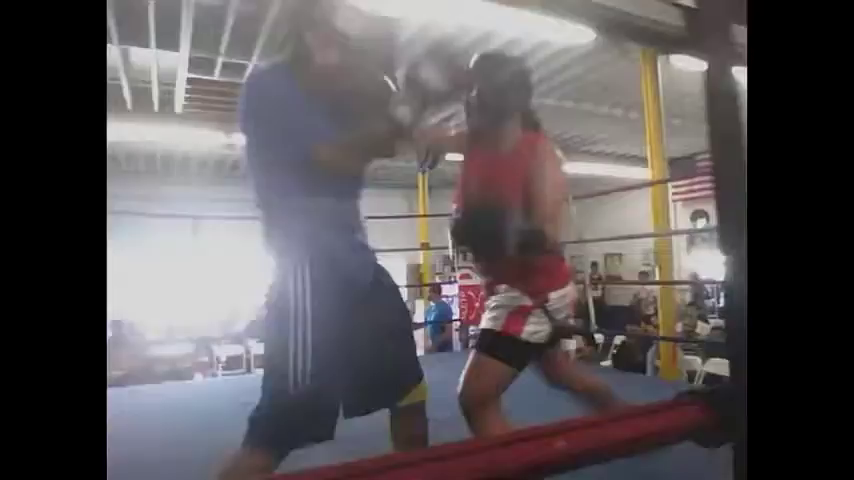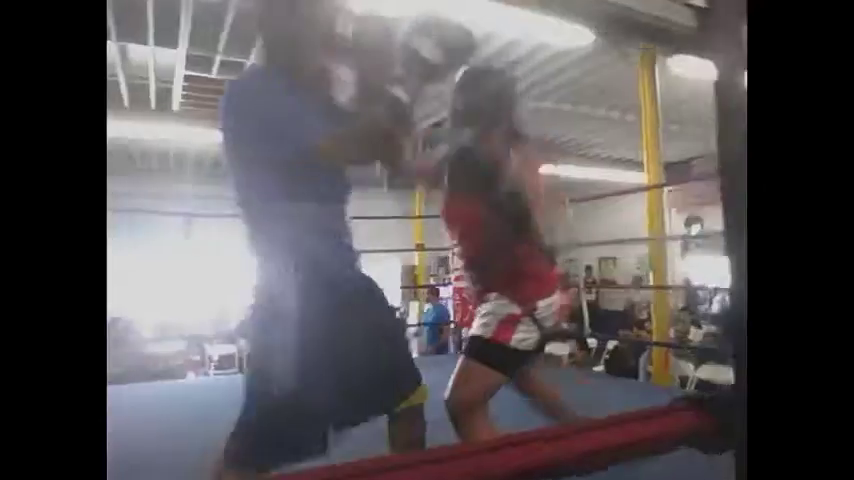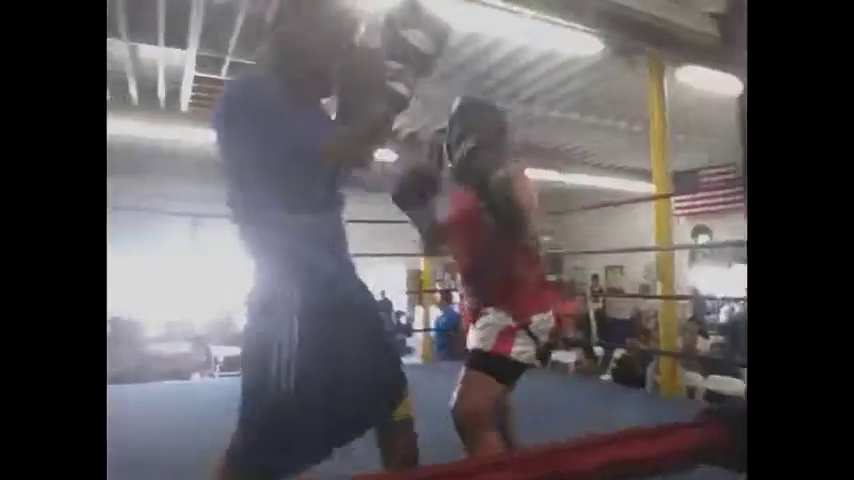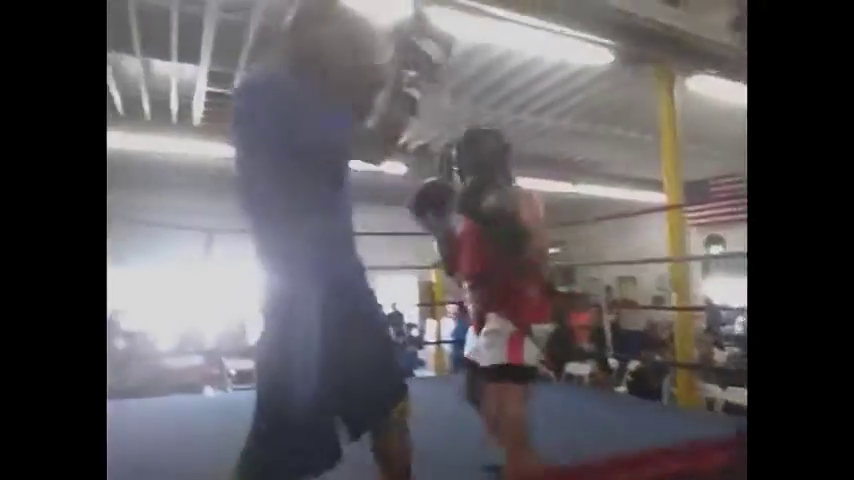
dt=0.1s
person 1, frame 1
left shoulder: (337, 93)
right shoulder: (271, 88)
left elbow: (383, 140)
right elbow: (336, 159)
left hip: (351, 257)
right hip: (310, 266)
left knee: (406, 386)
right knee: (289, 415)
person 1, frame 2
left shoulder: (312, 96)
right shoulder: (255, 90)
left elbow: (386, 149)
right elbow: (333, 152)
left hip: (337, 267)
right hip: (293, 274)
left knee: (404, 391)
right knee: (269, 428)
person 1, frame 3
left shoulder: (301, 105)
right shoulder: (250, 97)
right elbow: (339, 153)
left hip: (333, 281)
right hip: (291, 288)
left knee: (392, 401)
right knee: (270, 440)
person 1, frame 4
left shoulder: (315, 100)
right shoulder: (266, 93)
right elbow: (367, 146)
left hip: (341, 279)
right hip: (305, 287)
left knee: (388, 403)
person 2, frame 1
left shoulder: (537, 152)
right shoulder: (474, 142)
left elbow: (545, 235)
left wrist: (520, 231)
left hip: (533, 289)
right hip: (515, 287)
left knee: (476, 398)
right knee: (561, 373)
person 2, frame 2
left shoulder: (502, 160)
right shoulder: (462, 159)
left elbow: (527, 234)
left wrist: (502, 192)
left hip: (521, 297)
right hip: (504, 294)
left knee: (463, 404)
right knee: (525, 382)
person 2, frame 3
left shoulder: (509, 178)
right shoulder: (466, 189)
left elbow: (526, 247)
right elbow: (441, 240)
left wrist: (500, 199)
right wrist: (420, 212)
left hip: (517, 311)
right hip: (491, 307)
left knee: (468, 414)
right knee: (485, 401)
right ankle: (508, 452)
person 2, frame 4
left shoulder: (519, 202)
right shoulder: (475, 211)
left elbow: (535, 261)
right elbow: (456, 265)
left wrist: (503, 223)
right wrist: (440, 225)
left hip: (517, 320)
right hip: (489, 319)
left knee: (505, 423)
right knee: (479, 396)
